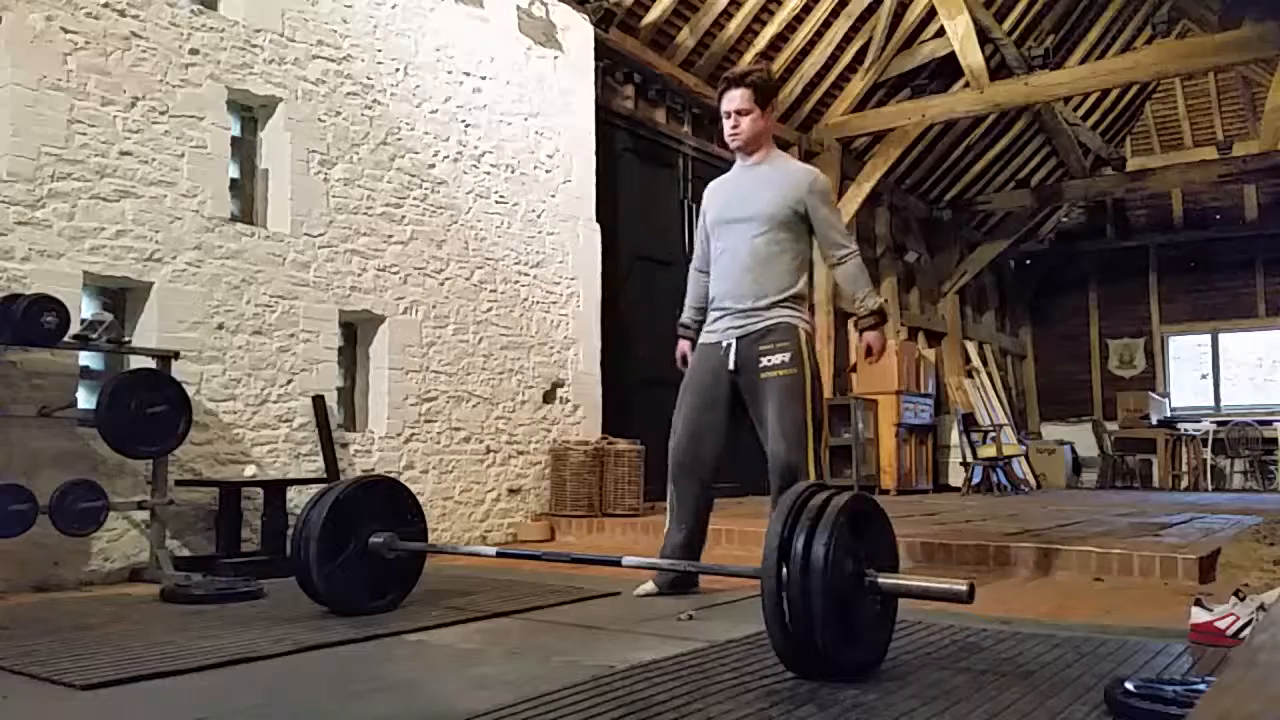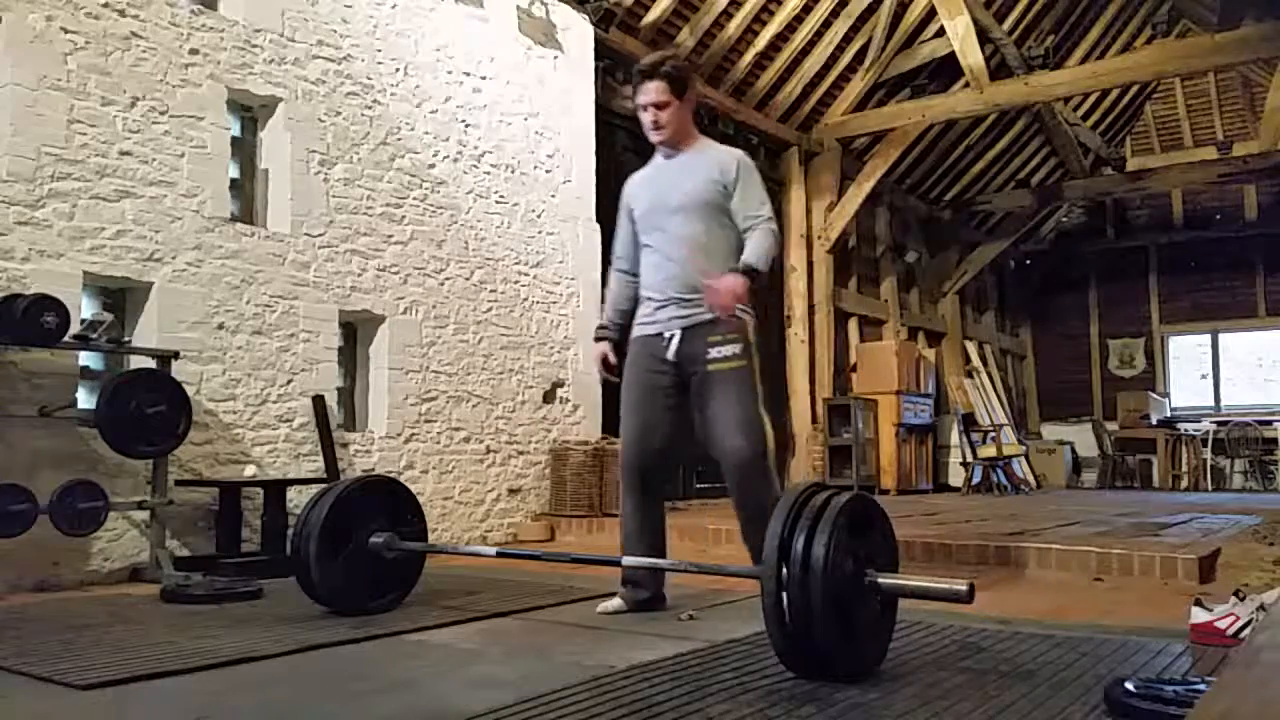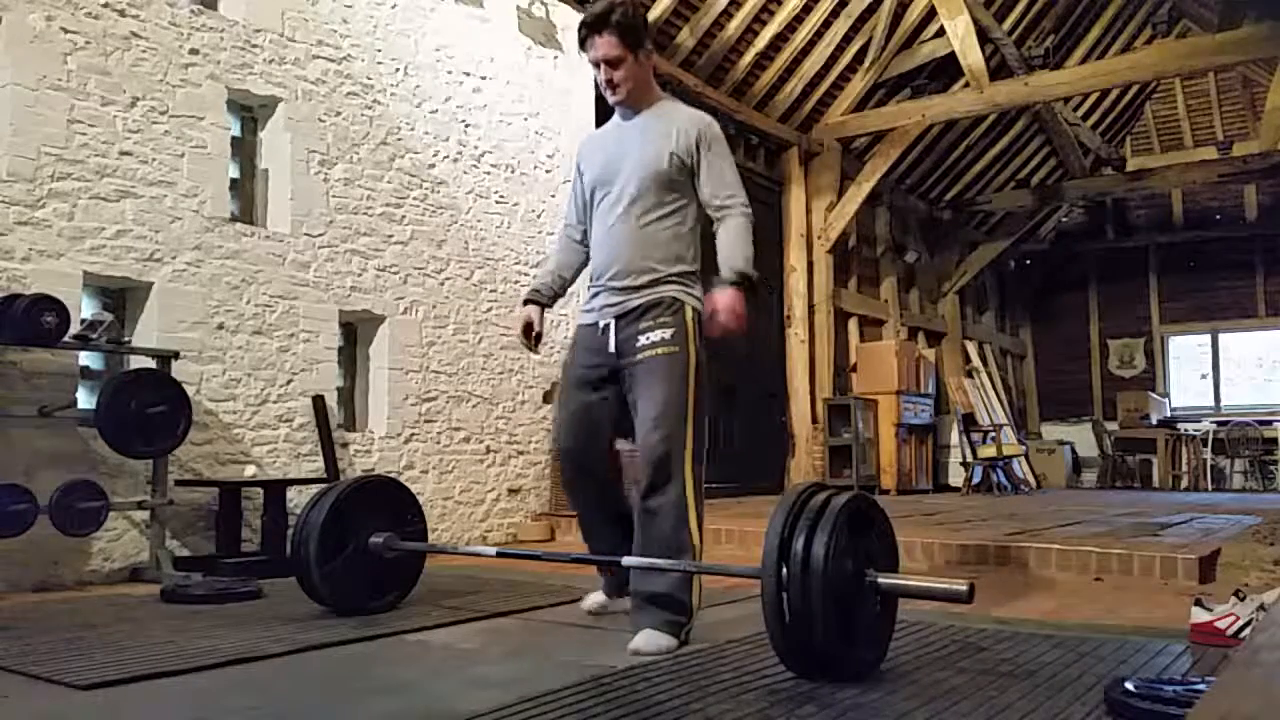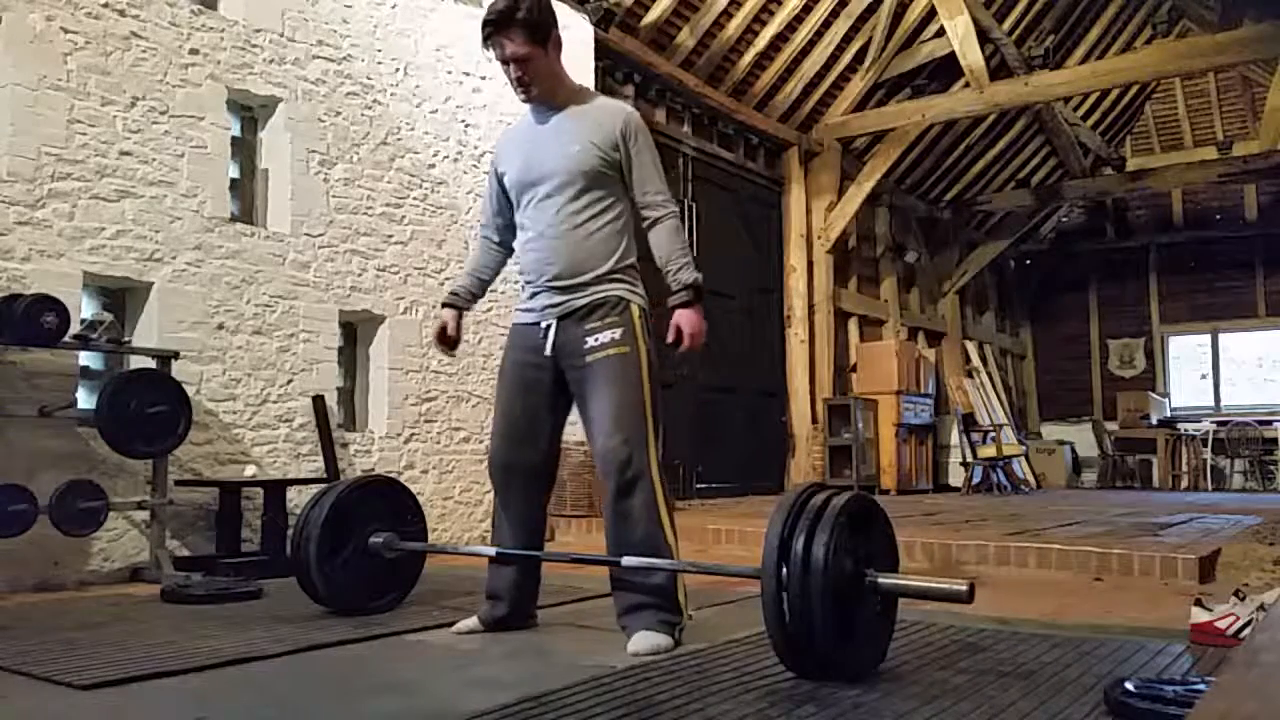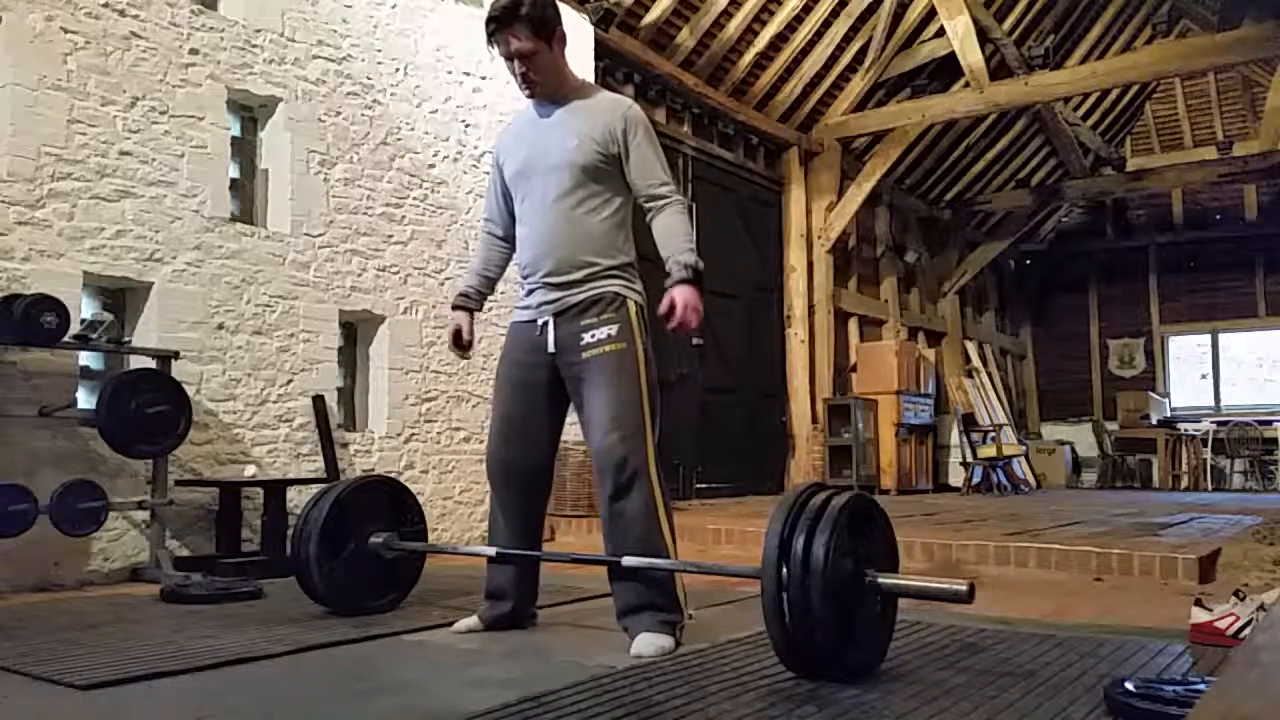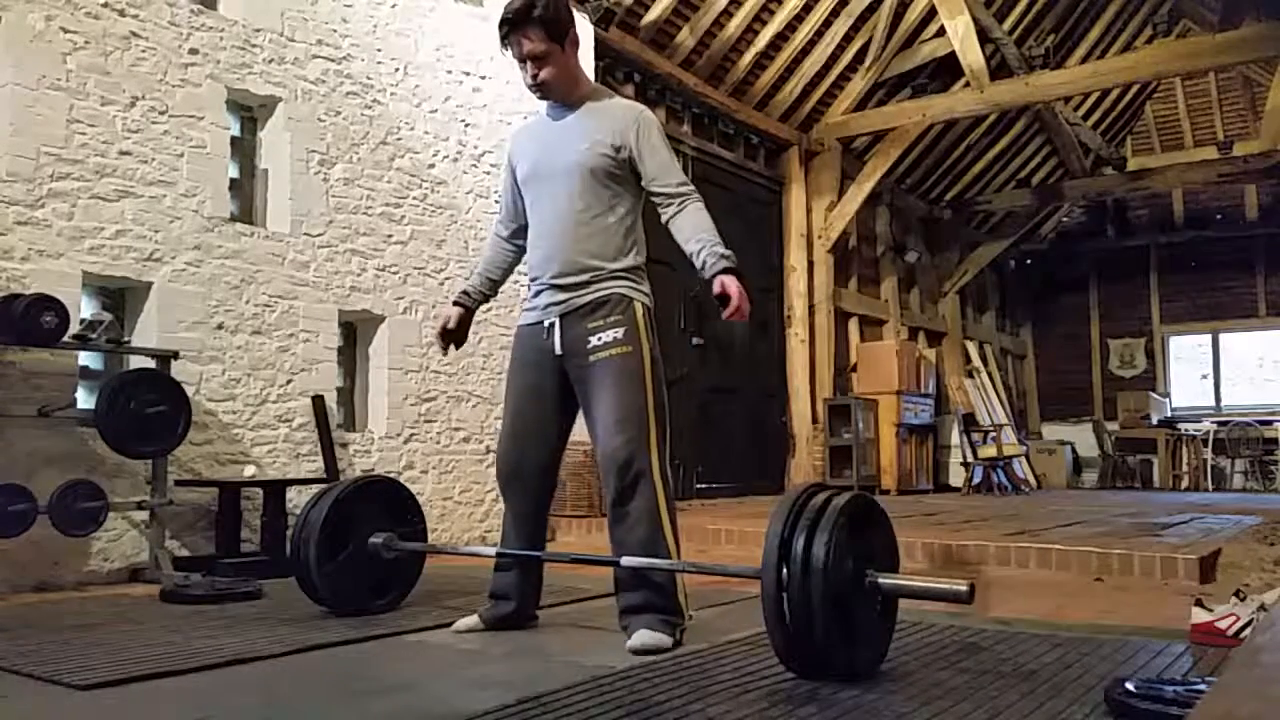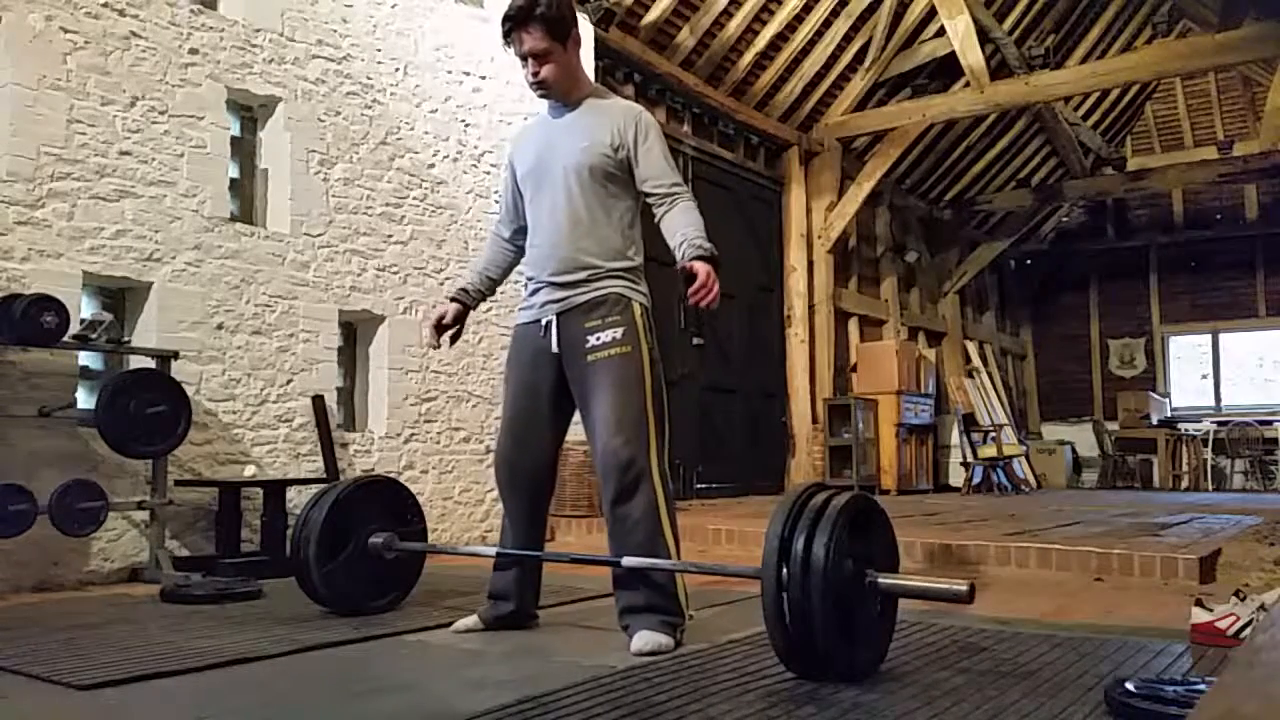
dt=0.7s
person 1, frame 1
left shoulder: (803, 180)
right shoulder: (715, 191)
left elbow: (842, 253)
left wrist: (869, 316)
right wrist: (687, 329)
left hip: (777, 334)
right hip: (716, 339)
left knee: (788, 459)
right knee: (687, 454)
right ankle: (678, 567)
person 1, frame 2
left shoulder: (729, 163)
right shoulder: (636, 186)
left elbow: (761, 229)
right elbow: (625, 268)
left wrist: (743, 274)
right wrist: (606, 331)
left hip: (717, 329)
right hip: (650, 336)
left knee: (741, 450)
right knee: (639, 460)
right ankle: (642, 585)
person 1, frame 3
left shoulder: (693, 128)
right shoulder: (592, 146)
left elbow: (731, 212)
left wrist: (733, 281)
right wrist: (537, 296)
left hip: (662, 313)
right hip: (596, 319)
left knee: (661, 458)
right knee: (577, 453)
left ankle: (663, 610)
right ankle: (621, 575)
person 1, frame 4
left shoulder: (616, 120)
right shoulder: (509, 144)
left elbow: (660, 214)
right elbow: (494, 235)
left wrist: (686, 293)
right wrist: (457, 302)
left hip: (606, 312)
right hip: (533, 322)
left knee: (624, 457)
right knee: (514, 463)
left ankle: (651, 611)
right ankle: (509, 601)
person 1, frame 5
left shoulder: (616, 115)
right shoulder: (510, 137)
left elbow: (663, 199)
right elbow: (497, 231)
left wrist: (684, 274)
right wrist: (467, 301)
left hip: (603, 309)
right hip: (531, 319)
left knee: (622, 457)
right knee: (511, 463)
left ankle: (652, 613)
right ankle: (509, 599)
person 1, frame 6
left shoulder: (628, 119)
right shoulder: (524, 140)
left elbow: (678, 202)
right elbow: (507, 233)
left wrist: (720, 268)
right wrist: (467, 299)
left hip: (611, 310)
right hip: (539, 319)
left knee: (628, 458)
right knee: (521, 464)
left ankle: (653, 612)
right ankle: (512, 600)
person 1, frame 7
left shoulder: (626, 120)
right shoulder: (526, 140)
left elbow: (670, 198)
right elbow: (509, 234)
left wrist: (698, 255)
right wrist: (464, 297)
left hip: (608, 309)
right hip: (536, 318)
left knee: (626, 458)
right knee: (519, 464)
left ankle: (654, 612)
right ankle: (512, 600)
